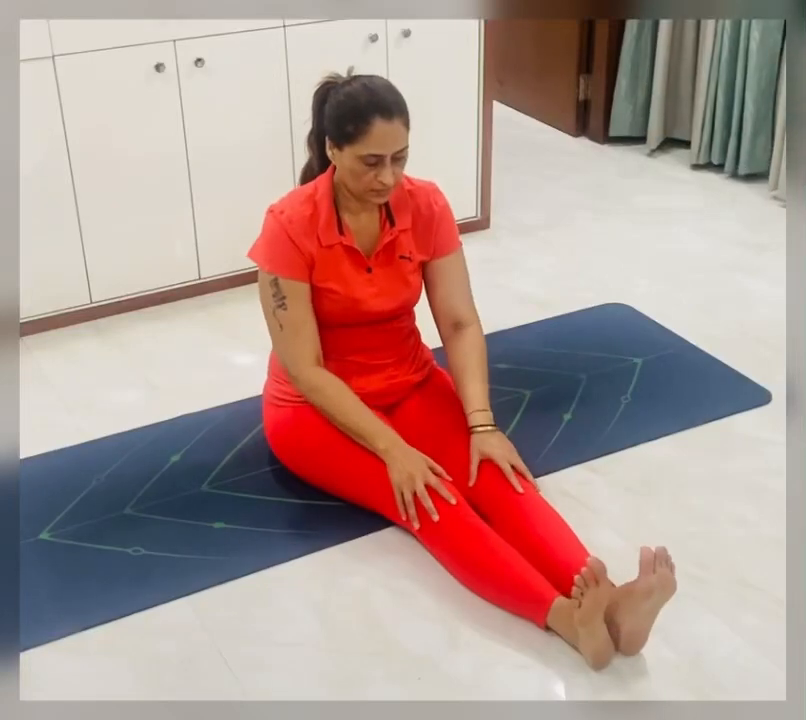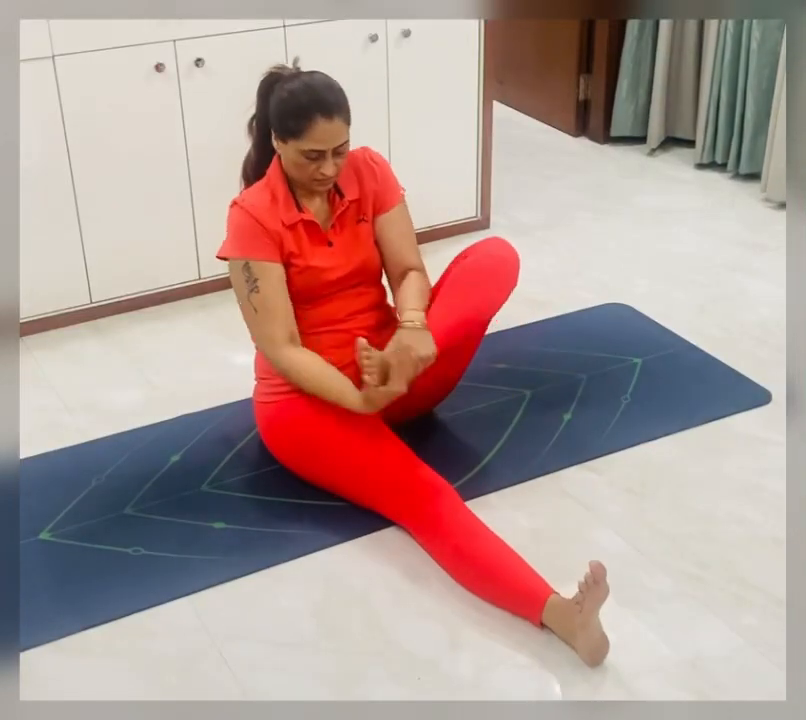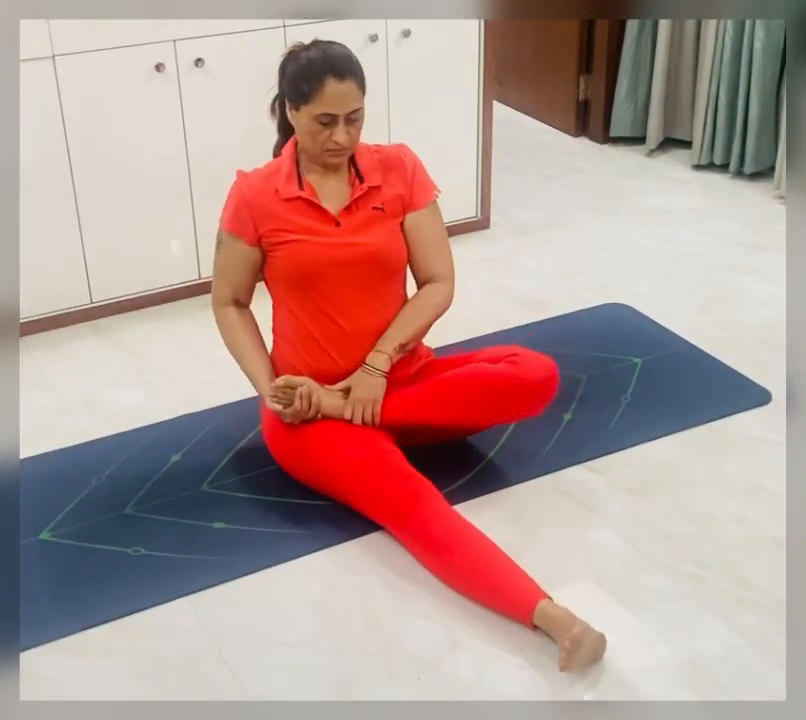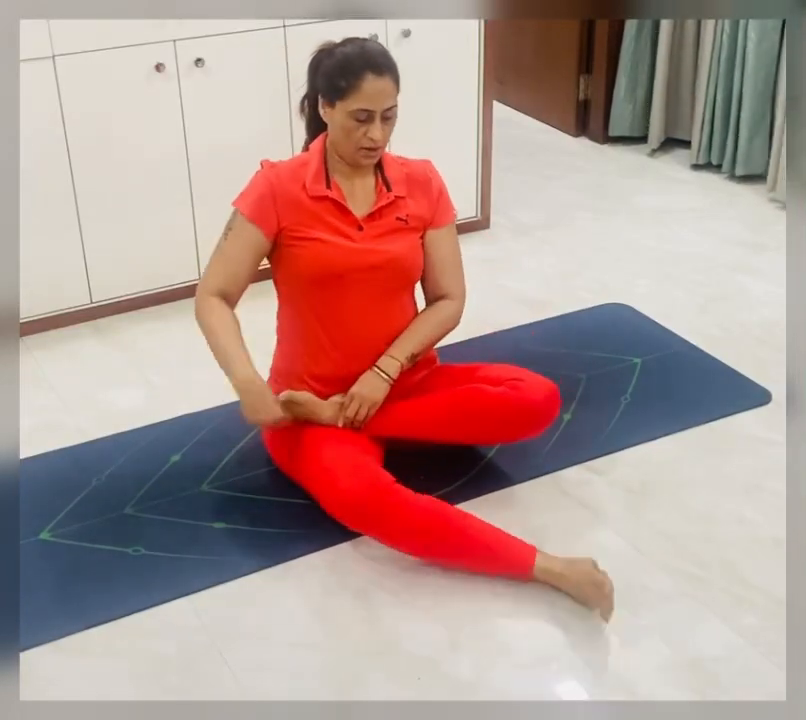
dt=1s
person 1, frame 1
left shoulder: (425, 205)
right shoulder: (289, 226)
left elbow: (460, 324)
right elbow: (304, 369)
left wrist: (482, 425)
right wrist: (392, 451)
left hip: (410, 384)
right hip: (314, 409)
left knee: (495, 479)
right knee: (429, 500)
left ankle: (606, 598)
right ankle: (565, 617)
person 1, frame 2
left shoulder: (369, 171)
right shoulder: (253, 218)
left elbow: (409, 271)
right elbow: (281, 348)
left wrist: (414, 331)
right wrist: (362, 401)
left hip: (392, 371)
right hip: (305, 396)
left knee: (495, 255)
right knee: (423, 497)
left ankle: (402, 368)
right ankle: (555, 612)
person 1, frame 3
left shoulder: (400, 168)
right shoulder: (254, 195)
left elbow: (439, 284)
right elbow: (229, 304)
left wrist: (375, 368)
right wrist: (270, 388)
left hip: (404, 378)
right hip: (312, 407)
left knee: (535, 378)
right knee: (415, 506)
left ankle: (343, 406)
person 1, frame 4
left shoulder: (422, 183)
right shoulder: (277, 188)
left elbow: (449, 300)
right elbow: (212, 298)
left wrist: (384, 374)
right wrist: (247, 383)
left hip: (406, 383)
right hip: (313, 399)
left knee: (536, 402)
right knee: (361, 495)
left ankle: (341, 419)
right ankle: (548, 568)
